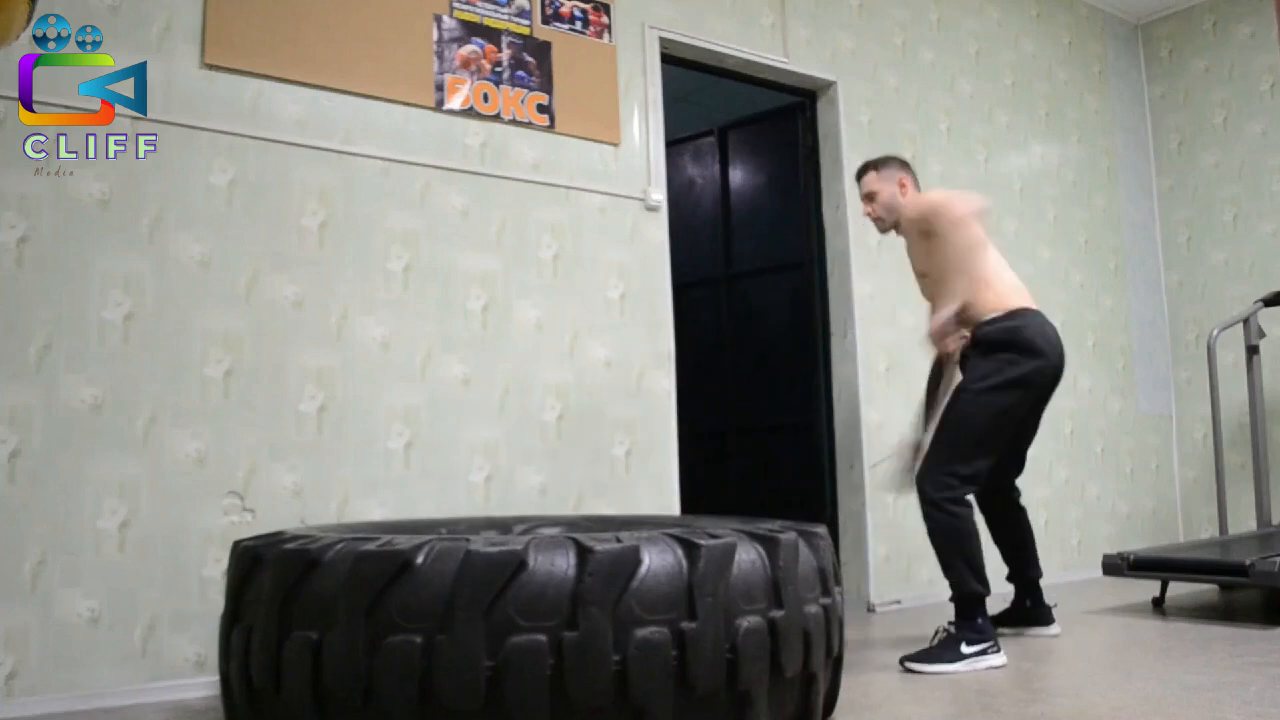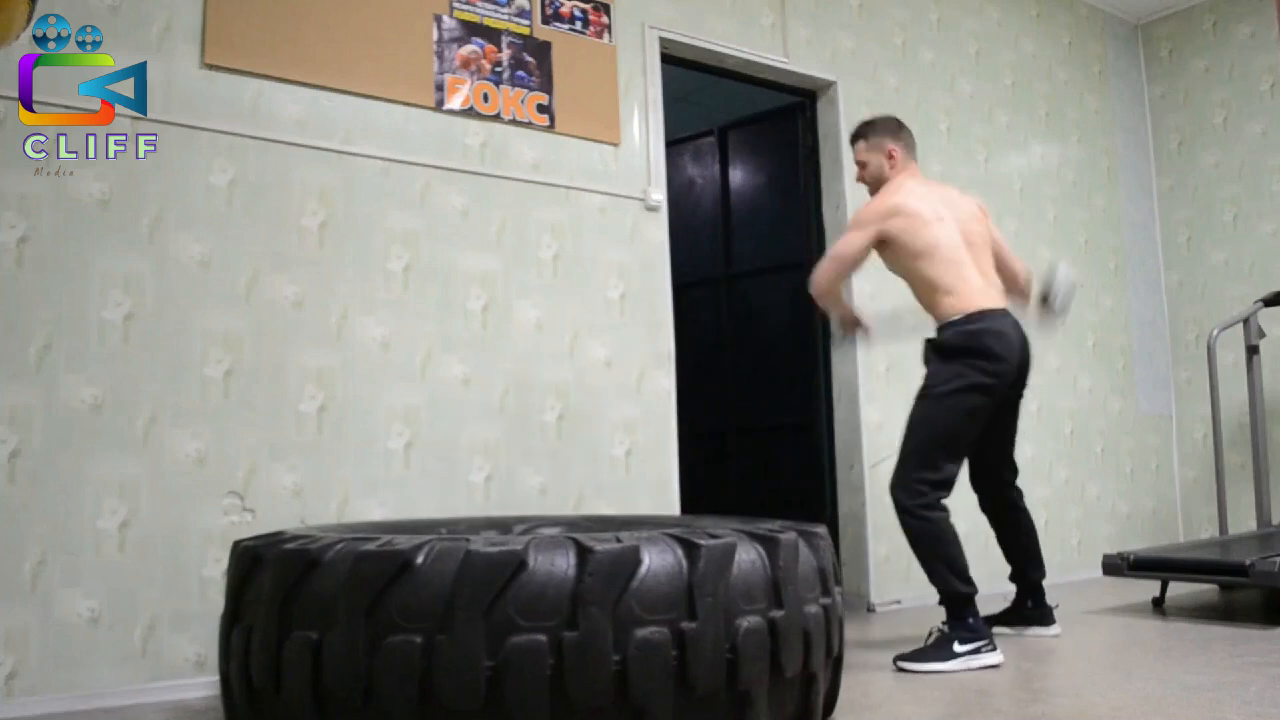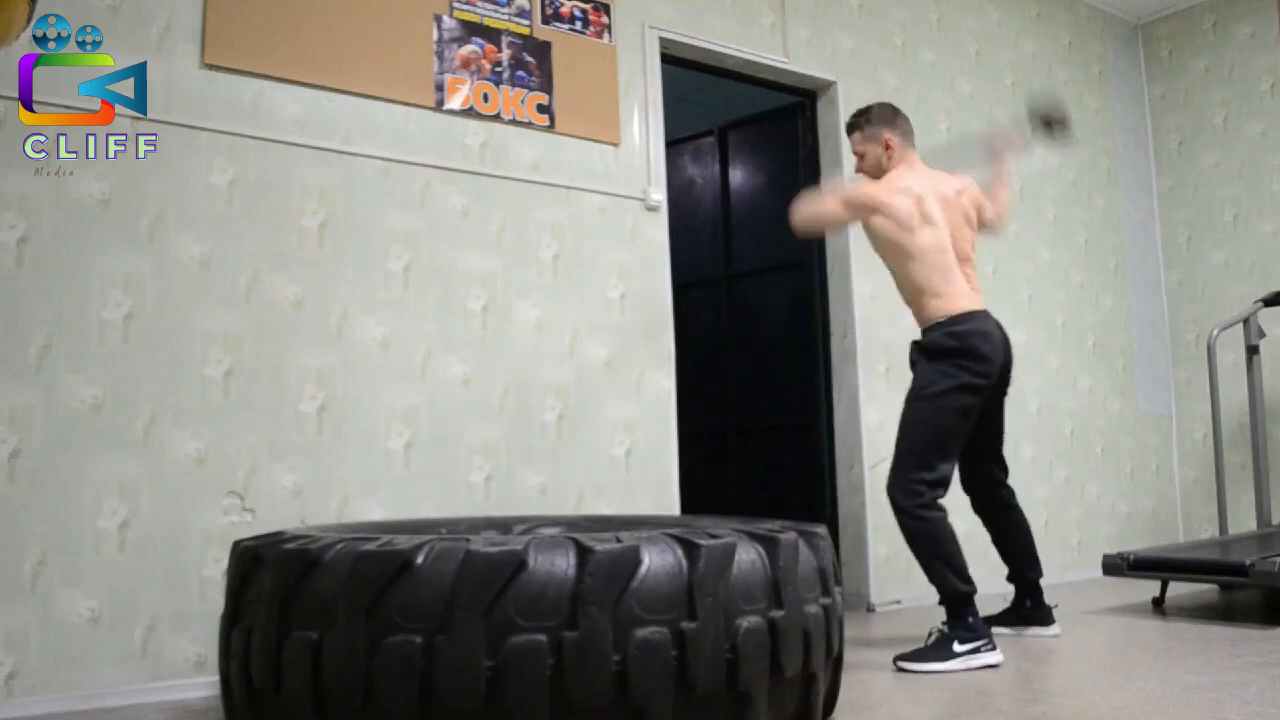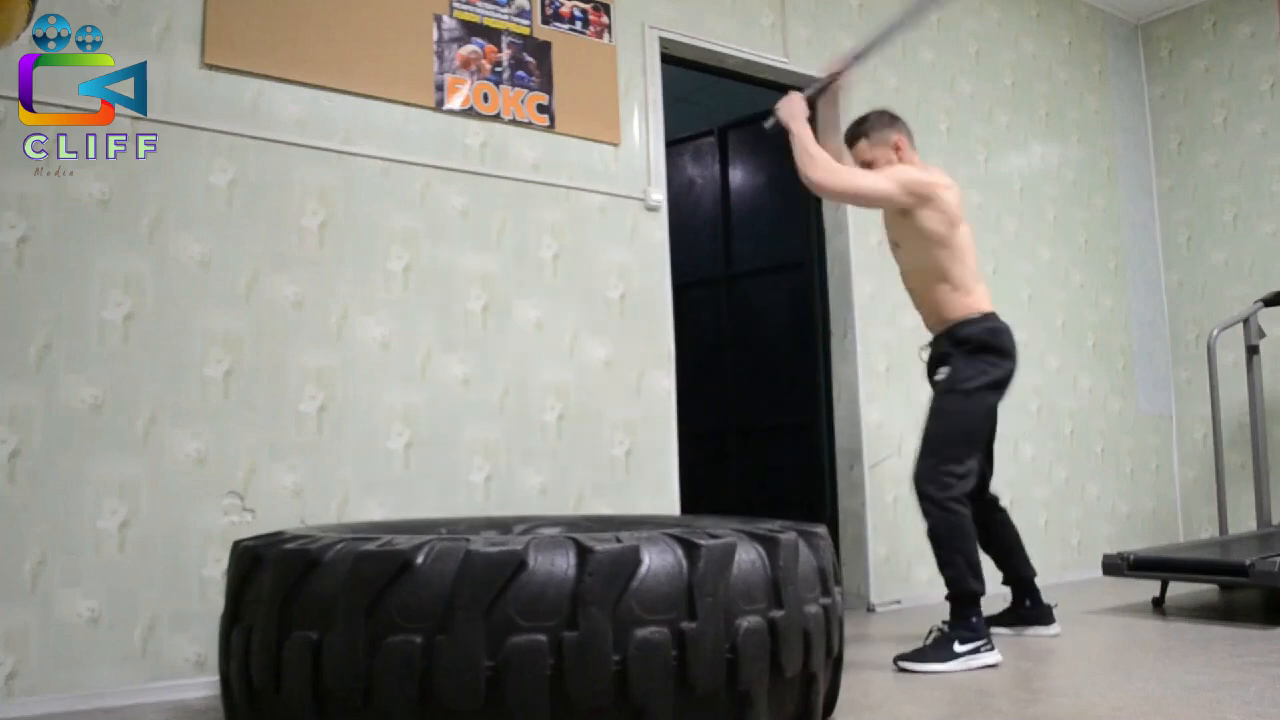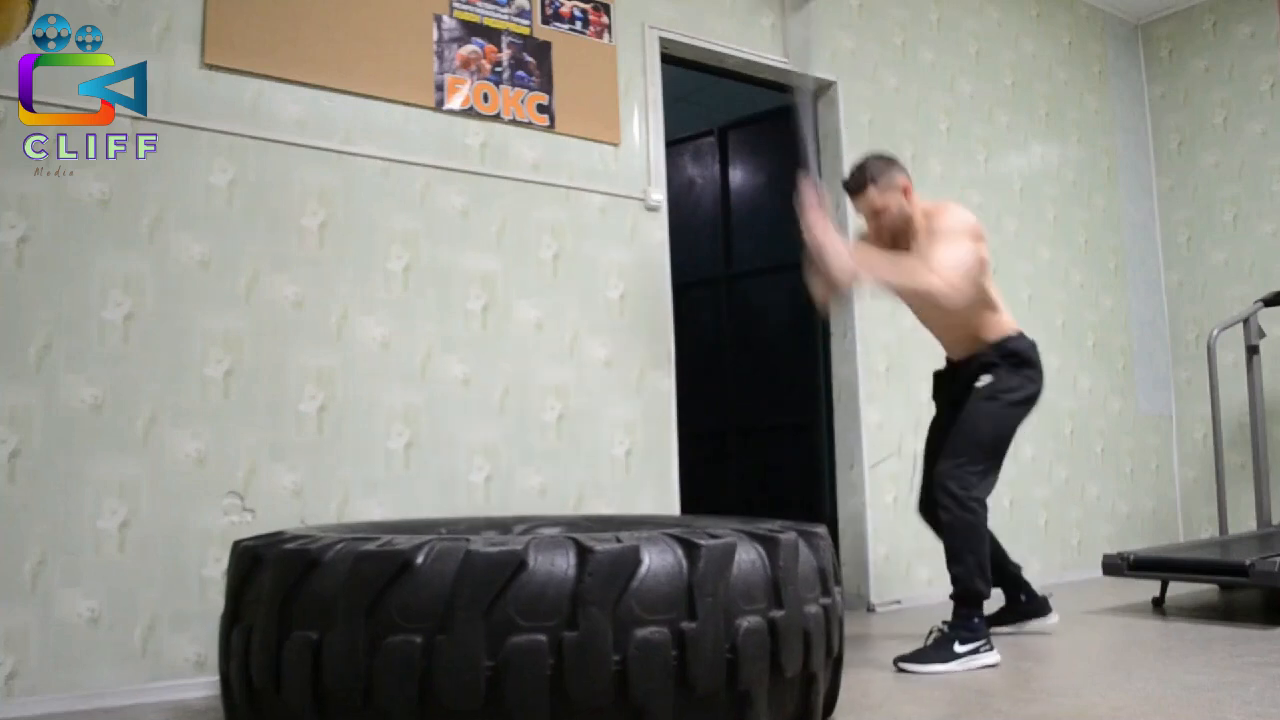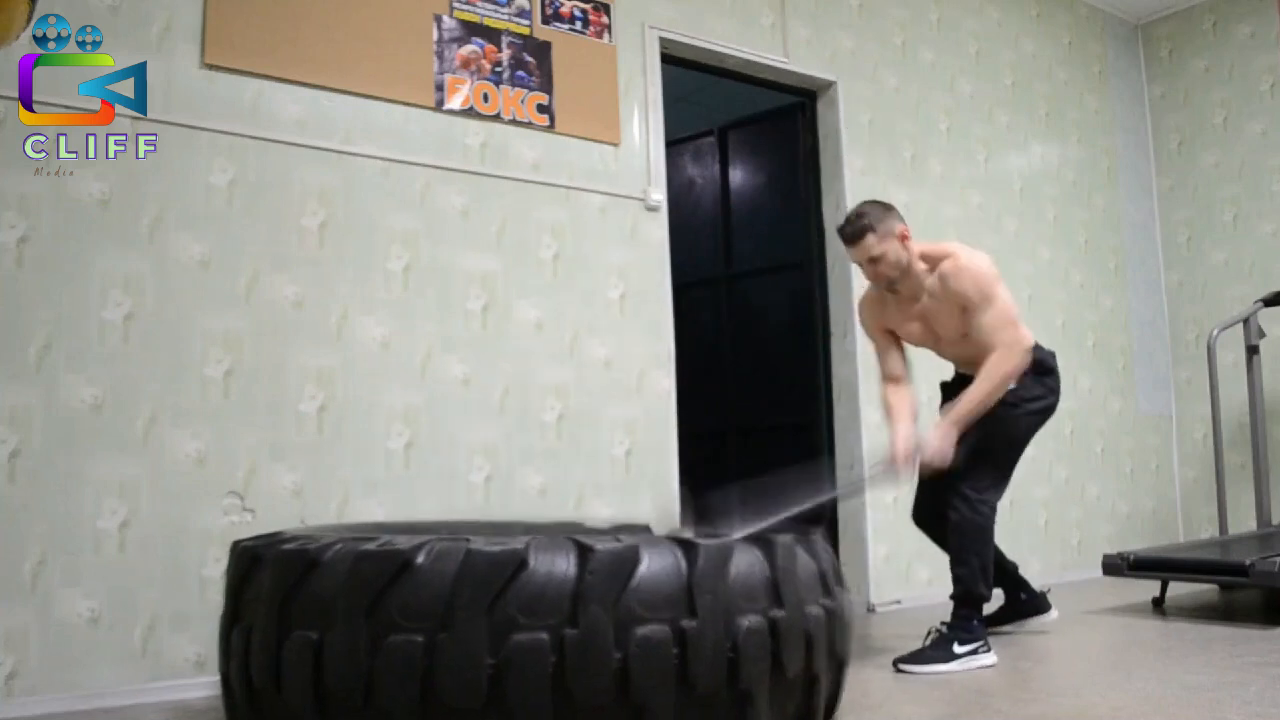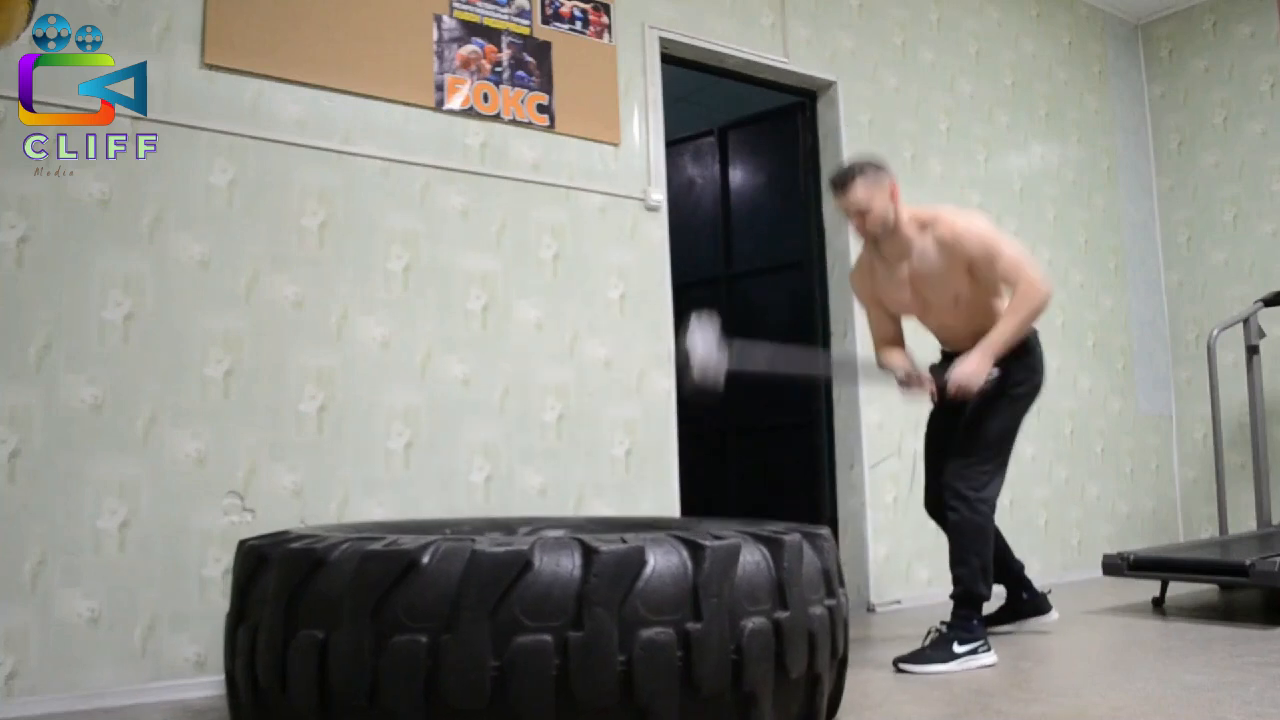
dt=0.2s
person 1, frame 1
left shoulder: (924, 211)
right shoulder: (925, 252)
left elbow: (969, 206)
right elbow: (955, 339)
left wrist: (952, 302)
left hip: (1011, 345)
right hip: (1034, 345)
left knee: (940, 484)
right knee: (993, 484)
left ankle: (976, 633)
right ankle: (1031, 605)
person 1, frame 2
left shoulder: (886, 206)
right shoulder: (963, 203)
left elbow: (824, 281)
right elbow: (1018, 280)
left wrist: (847, 317)
right wrist: (1032, 301)
left hip: (969, 346)
right hip: (1007, 338)
left knee: (914, 490)
right knee: (996, 481)
left ankle: (968, 633)
right ankle: (1033, 604)
person 1, frame 3
left shoulder: (879, 194)
right shoulder: (957, 186)
left elbow: (803, 217)
right elbow: (994, 218)
left wrist: (829, 196)
right wrist: (1003, 161)
left hip: (953, 350)
right hip: (981, 341)
left knee: (911, 489)
right knee: (987, 482)
left ankle: (967, 633)
right ankle: (1032, 604)
person 1, frame 4
left shoulder: (922, 183)
right shoulder: (898, 189)
left elbow: (822, 178)
right elbow: (833, 180)
left wrist: (796, 122)
right wrist: (808, 123)
left hip: (979, 349)
right hip: (956, 355)
left knee: (937, 482)
right knee: (968, 488)
left ankle: (969, 633)
right ankle: (1030, 605)
person 1, frame 5
left shoulder: (951, 221)
right shoulder: (874, 241)
left elbow: (946, 288)
right elbow: (826, 294)
left wrist: (860, 260)
right wrist: (821, 243)
left hip: (1007, 367)
right hip: (959, 374)
left knee: (957, 486)
right knee: (939, 501)
left ankle: (968, 633)
right ankle: (1024, 600)
person 1, frame 6
left shoulder: (963, 269)
right shoulder: (874, 308)
left elbow: (1013, 352)
right elbow: (894, 382)
left wrist: (950, 426)
right wrist: (903, 437)
left hip: (1026, 380)
right hip: (972, 384)
left knee: (970, 492)
right knee: (930, 510)
left ankle: (967, 633)
right ankle: (1023, 596)
person 1, frame 7
left shoulder: (954, 231)
right shoulder: (865, 275)
left elbow: (1032, 288)
right elbow: (888, 344)
left wrist: (984, 356)
right wrist: (903, 369)
left hip: (1008, 362)
right hip: (955, 368)
left knee: (965, 485)
right knee: (942, 496)
left ankle: (967, 633)
right ankle: (1024, 596)
